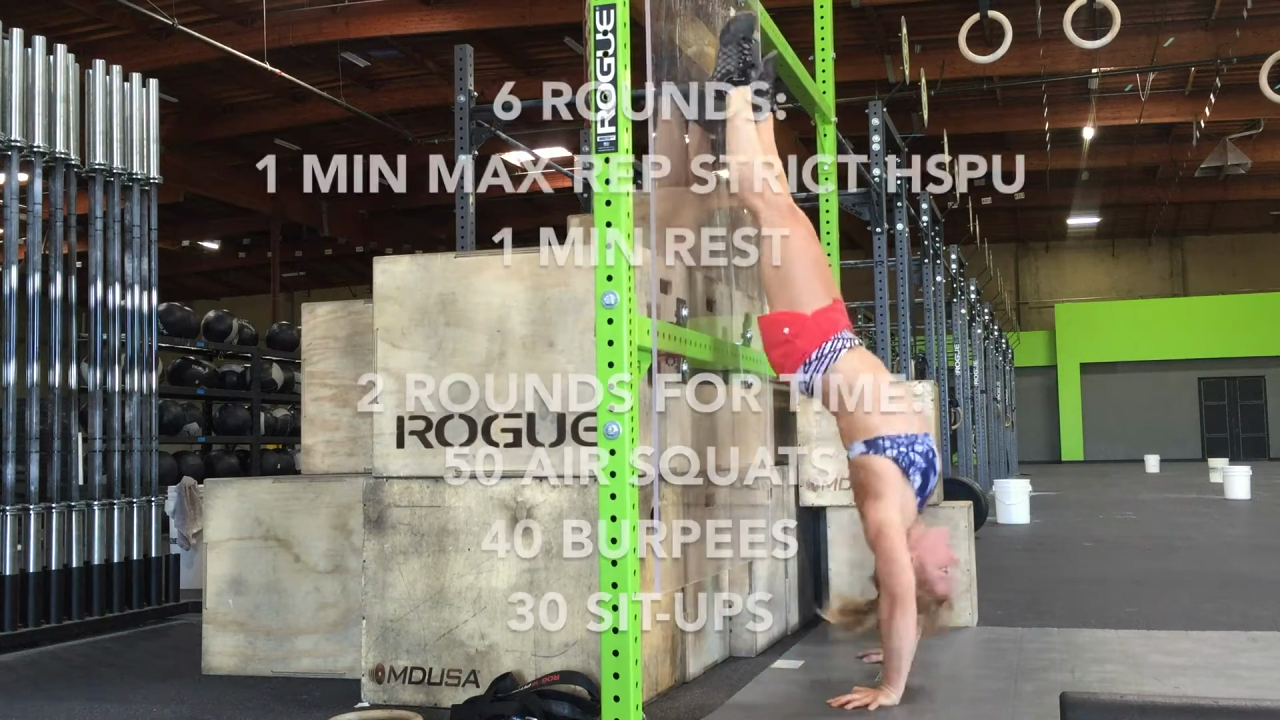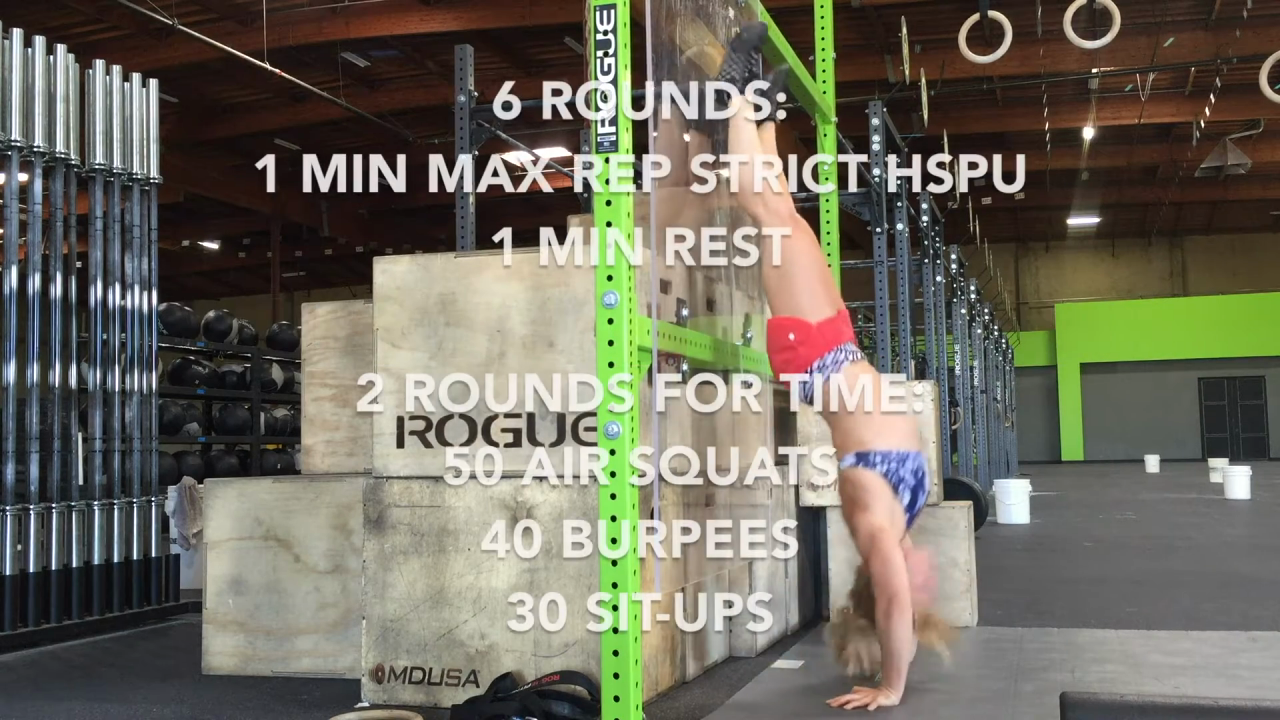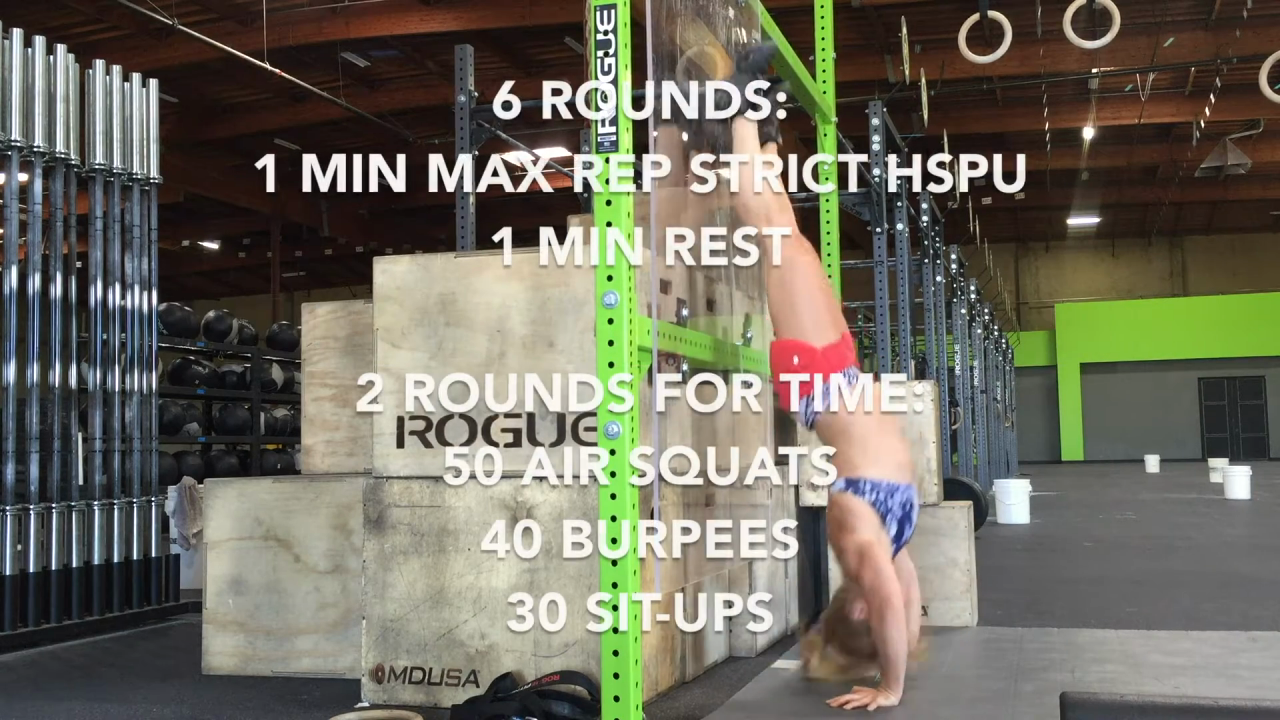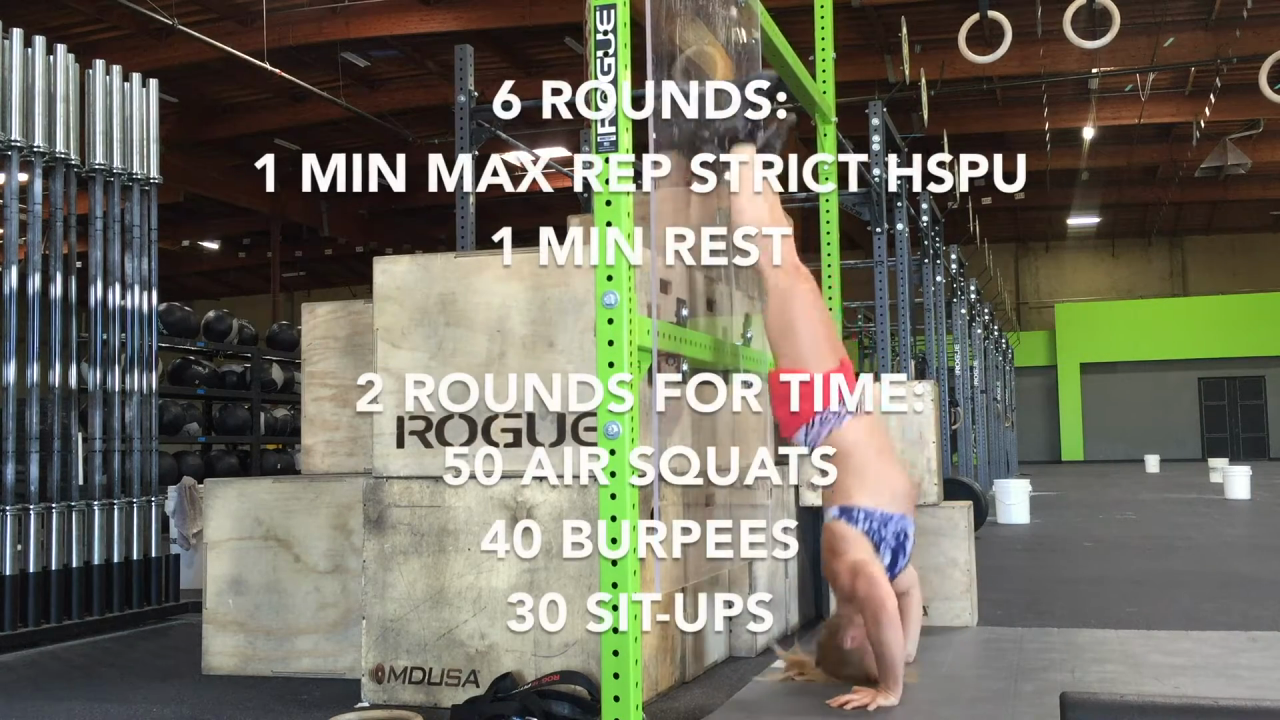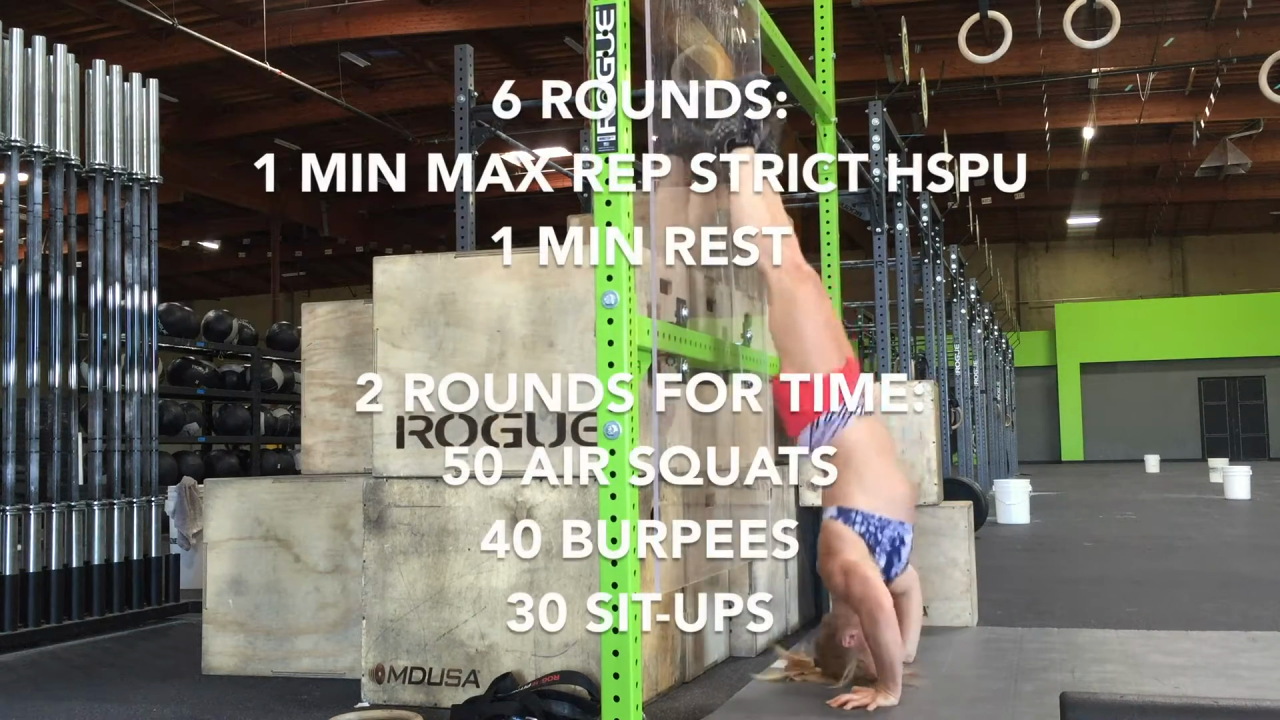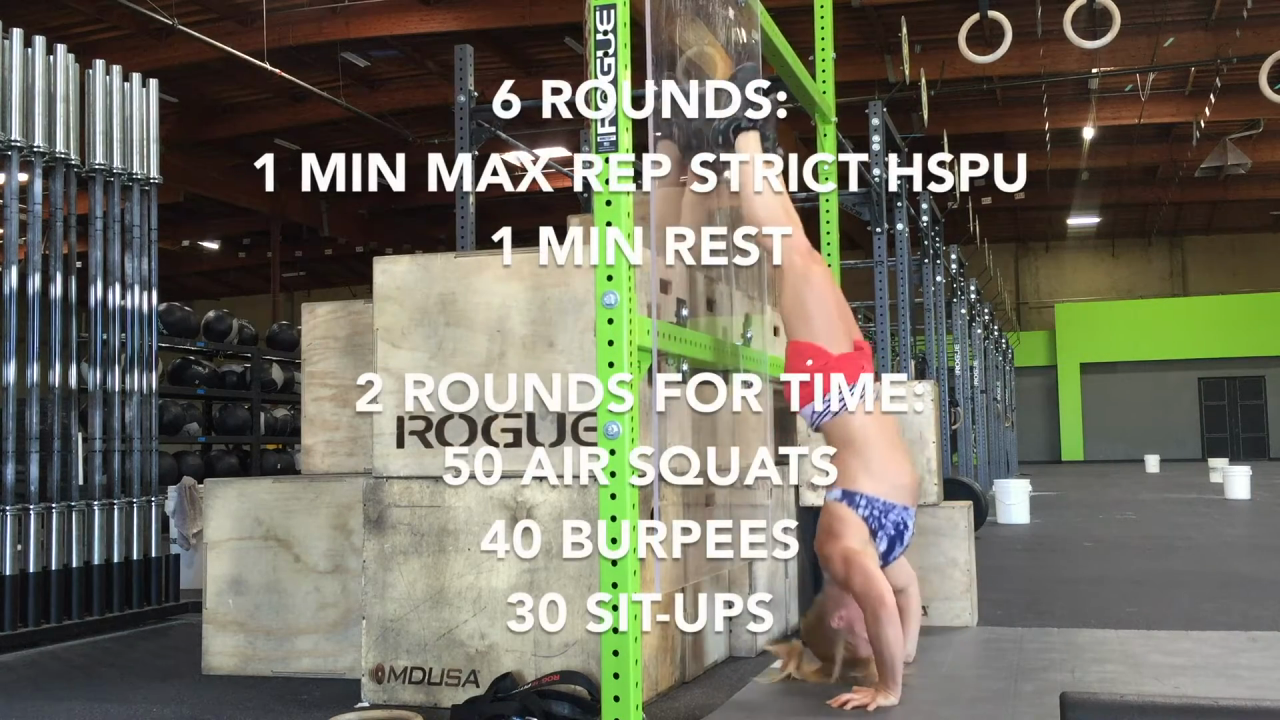
dt=0.1s
person 1, frame 1
left shoulder: (895, 501)
right shoulder: (887, 502)
right wrist: (890, 687)
left hip: (822, 341)
right hip: (814, 343)
left knee: (777, 208)
right knee: (767, 202)
left ankle: (753, 94)
right ankle: (741, 83)
person 1, frame 2
left shoulder: (882, 510)
right shoulder: (876, 511)
right wrist: (891, 687)
left hip: (824, 350)
right hip: (816, 353)
left knee: (779, 219)
right knee: (774, 217)
left ankle: (757, 108)
right ankle: (742, 97)
person 1, frame 3
left shoulder: (868, 531)
right shoulder: (862, 531)
right wrist: (890, 688)
left hip: (823, 370)
right hip: (816, 371)
left knee: (782, 235)
right knee: (775, 231)
left ankle: (759, 126)
right ankle: (748, 118)
person 1, frame 4
right shoulder: (850, 558)
left wrist: (889, 683)
right wrist: (890, 682)
left hip: (827, 404)
right hip: (820, 405)
left knee: (781, 266)
right knee: (774, 266)
right ankle: (745, 147)
person 1, frame 5
right shoulder: (848, 557)
left wrist: (890, 683)
right wrist: (889, 684)
left hip: (831, 397)
right hip: (826, 399)
left knee: (788, 267)
right knee: (784, 268)
right ankle: (744, 148)
person 1, frame 6
right shoulder: (848, 544)
left wrist: (891, 680)
right wrist: (889, 685)
left hip: (838, 378)
right hip: (831, 379)
left knee: (794, 251)
right knee: (790, 249)
right ankle: (745, 131)
